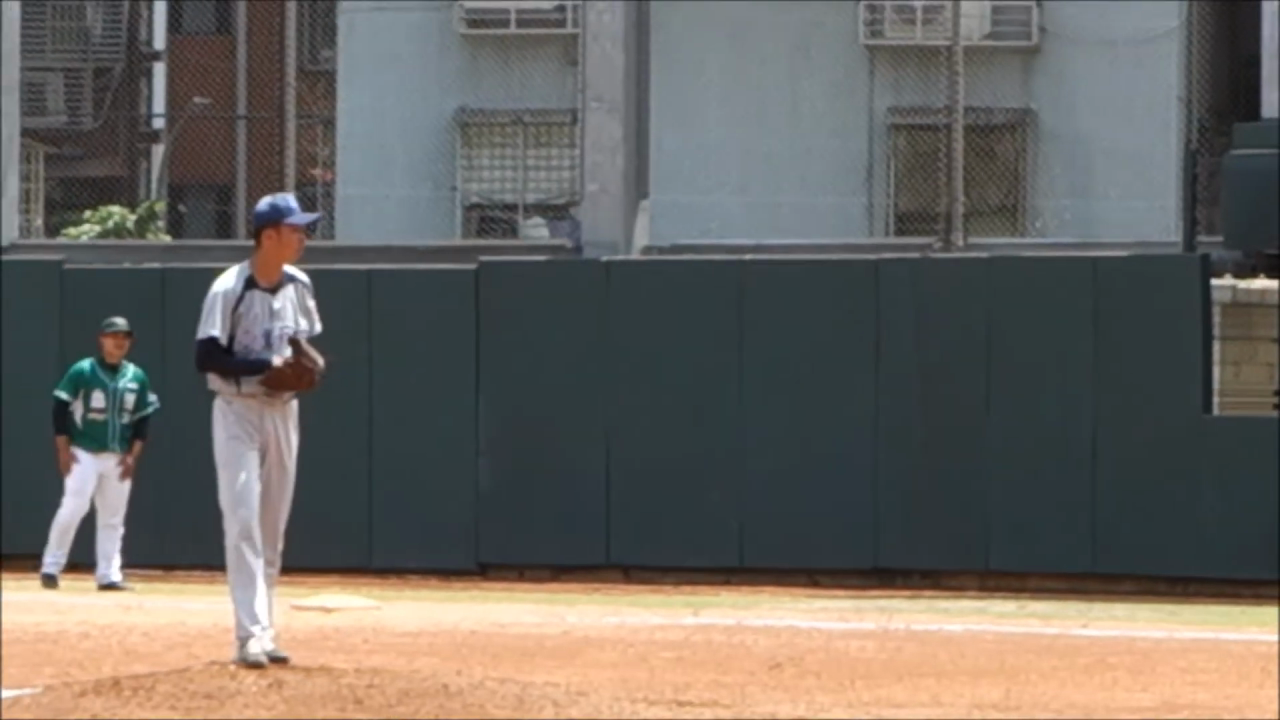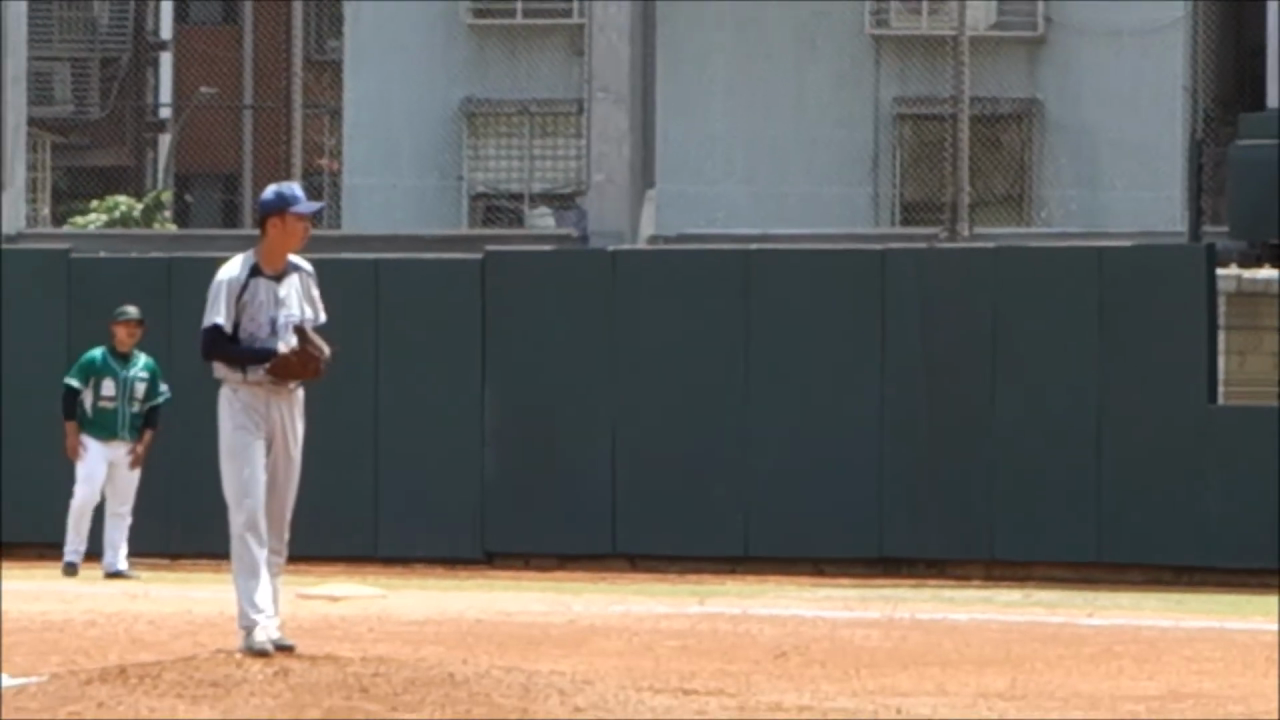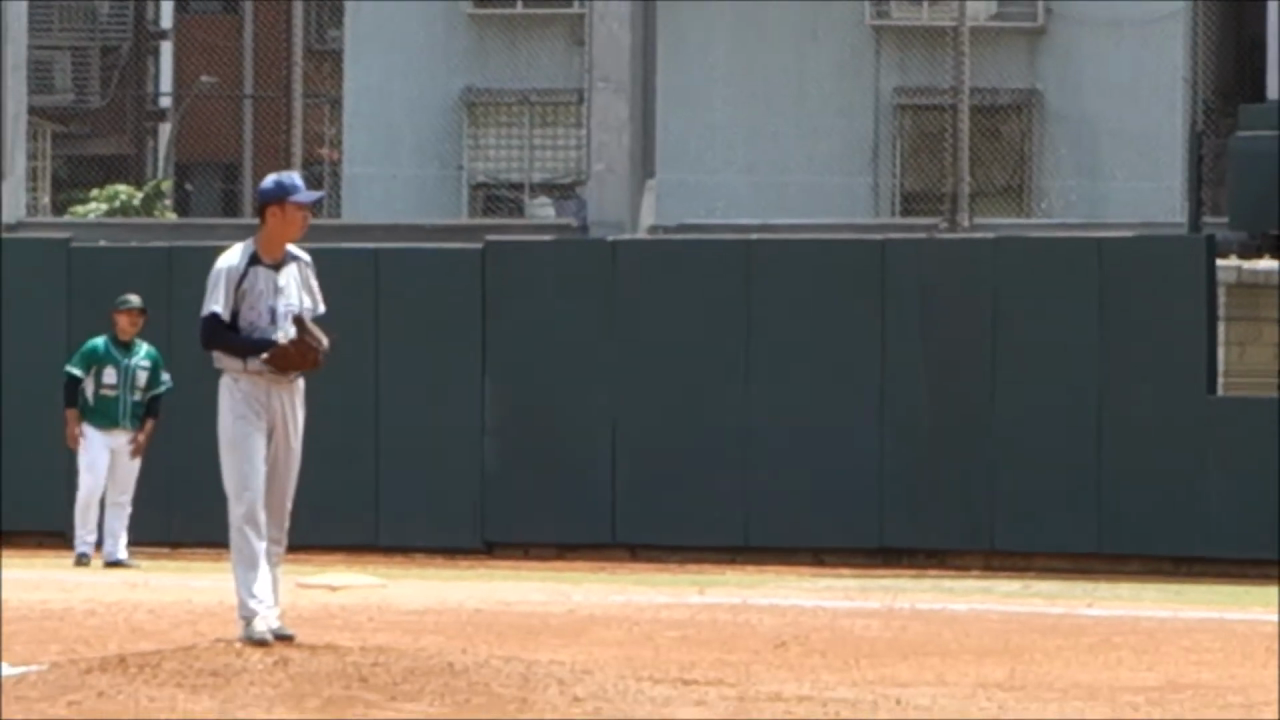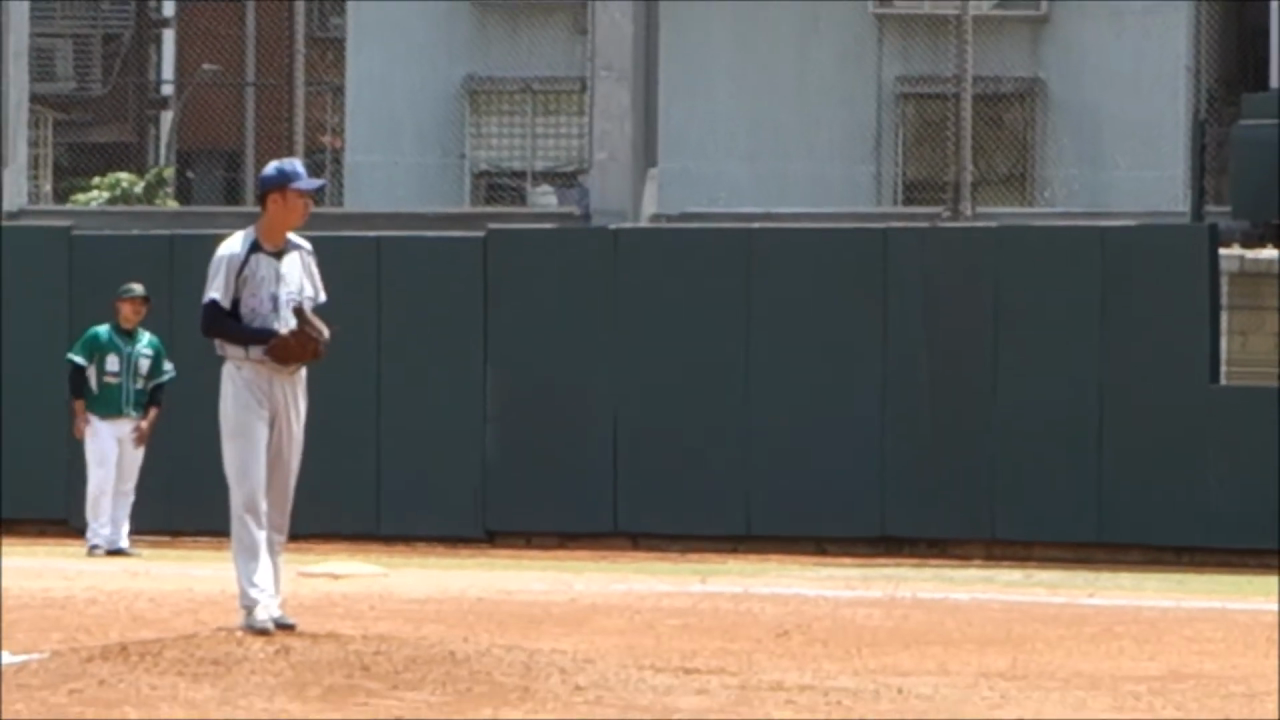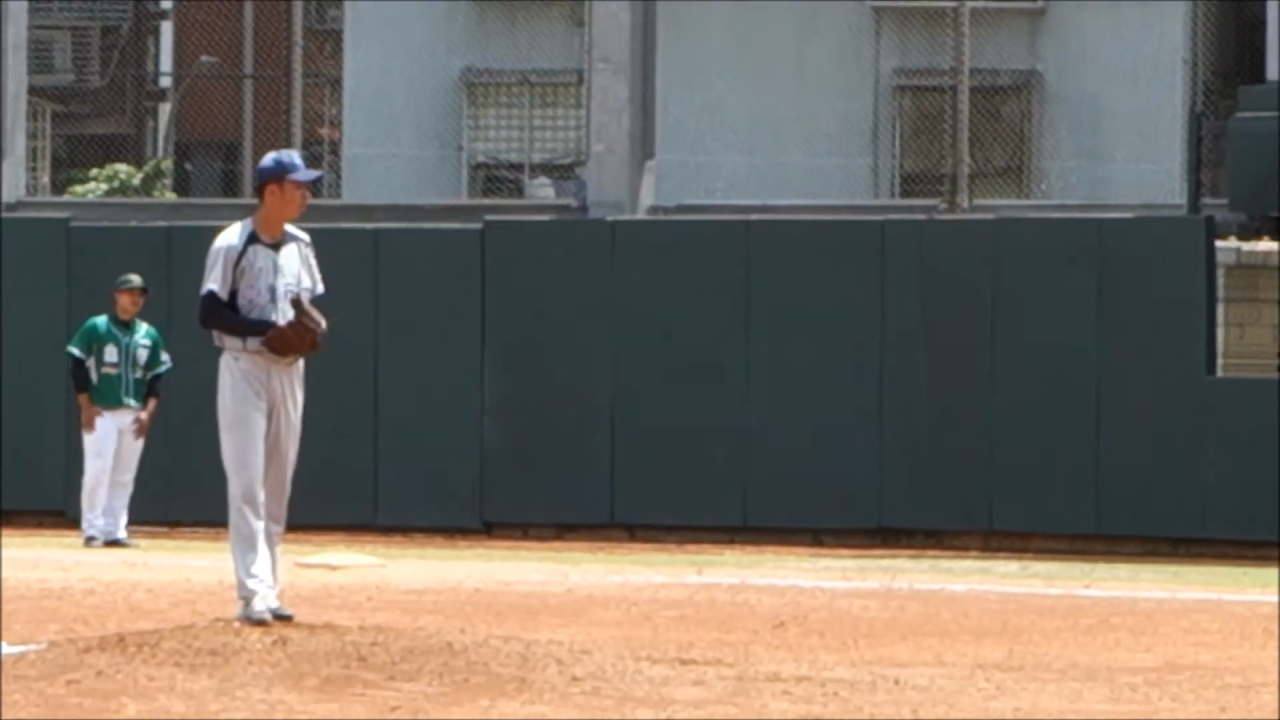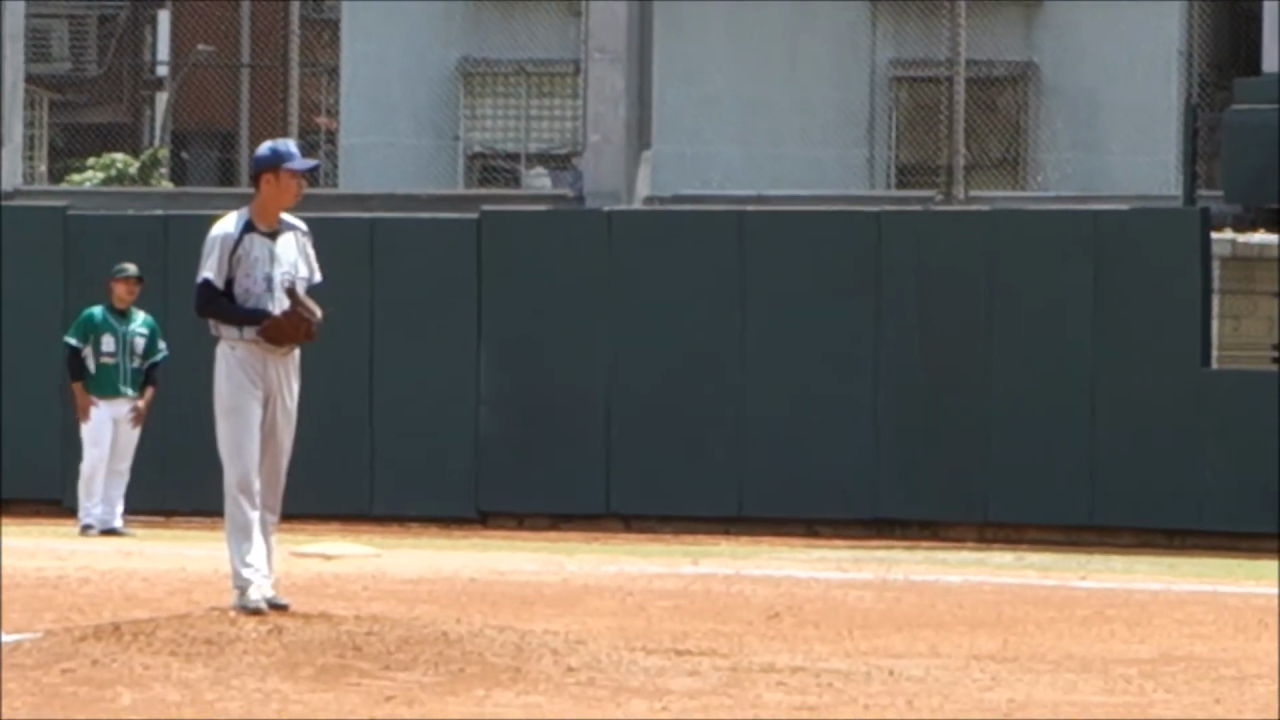
dt=0.1s
person 1, frame 1
left shoulder: (299, 285)
right shoulder: (228, 289)
right elbow: (206, 358)
right wrist: (265, 366)
left hip: (283, 412)
right hip: (237, 412)
left knee: (272, 529)
right knee: (244, 523)
left ankle: (263, 631)
right ankle: (251, 634)
person 1, frame 2
left shoulder: (303, 274)
right shoulder: (234, 277)
right elbow: (212, 346)
right wrist: (272, 355)
left hip: (289, 400)
right hip: (244, 401)
left knee: (279, 516)
right knee: (249, 512)
left ankle: (268, 620)
right ankle: (256, 623)
person 1, frame 3
left shoulder: (301, 264)
right shoulder: (233, 265)
right elbow: (210, 335)
right wrist: (270, 345)
left hip: (289, 391)
right hip: (244, 391)
left knee: (279, 506)
right knee: (248, 504)
left ankle: (268, 609)
right ankle: (256, 613)
person 1, frame 4
left shoulder: (303, 252)
right shoulder: (234, 253)
right elbow: (211, 323)
right wrist: (271, 336)
left hip: (292, 380)
right hip: (247, 378)
left knee: (281, 495)
right knee: (249, 493)
left ankle: (270, 600)
right ankle: (257, 603)
person 1, frame 5
left shoulder: (301, 244)
right shoulder: (232, 245)
right elbow: (209, 314)
right wrist: (268, 327)
left hip: (289, 371)
right hip: (245, 370)
left knee: (278, 486)
right knee: (247, 484)
left ankle: (267, 590)
right ankle: (254, 593)
person 1, frame 6
left shoulder: (298, 233)
right shoulder: (228, 233)
right elbow: (205, 303)
right wrist: (263, 317)
left hip: (286, 361)
right hip: (241, 359)
left knee: (274, 475)
right knee: (243, 473)
left ankle: (263, 580)
right ankle: (249, 583)
person 2, frame 1
left shoulder: (137, 377)
right shoulder: (82, 370)
left elbow: (143, 419)
right elbow: (60, 410)
left wrist: (133, 455)
right wrist: (63, 450)
left hip: (118, 458)
right hip: (83, 454)
left knee: (113, 518)
right knee: (72, 509)
left ankle: (109, 575)
right ankle: (51, 566)
person 2, frame 2
left shoulder: (149, 366)
right shoulder: (93, 359)
left elbow: (154, 409)
right elbow: (70, 396)
left wrist: (144, 444)
right wrist: (72, 436)
left hip: (129, 447)
right hip: (94, 442)
left knee: (121, 507)
right knee: (85, 497)
left ankle: (115, 563)
right ankle: (73, 556)
person 2, frame 3
left shoulder: (150, 355)
right shoulder: (95, 348)
left elbow: (155, 398)
right elbow: (72, 384)
left wrist: (145, 433)
right wrist: (72, 424)
left hip: (130, 436)
right hip: (95, 431)
left knee: (122, 496)
right knee: (91, 488)
left ankle: (115, 552)
right ankle: (84, 547)
person 2, frame 4
left shoulder: (153, 344)
right shoulder: (97, 336)
left elbow: (158, 387)
right elbow: (77, 374)
left wrist: (148, 421)
right wrist: (80, 414)
left hip: (134, 424)
right hip: (99, 421)
left knee: (126, 485)
right knee: (101, 480)
left ankle: (117, 541)
right ankle: (96, 539)
person 2, frame 5
left shoulder: (150, 335)
right shoulder: (95, 327)
left elbow: (156, 377)
right elbow: (78, 367)
left wrist: (148, 412)
right wrist: (86, 407)
left hip: (133, 415)
right hip: (100, 413)
left knee: (124, 476)
right knee: (97, 471)
left ankle: (115, 531)
right ankle: (93, 530)
person 2, frame 6
left shoulder: (147, 323)
right shoulder: (92, 316)
left elbow: (153, 365)
right elbow: (74, 356)
left wrist: (146, 400)
right wrist: (80, 395)
left hip: (131, 404)
right hip: (97, 401)
left knee: (121, 465)
right knee: (95, 460)
left ankle: (111, 520)
right ankle: (89, 519)
